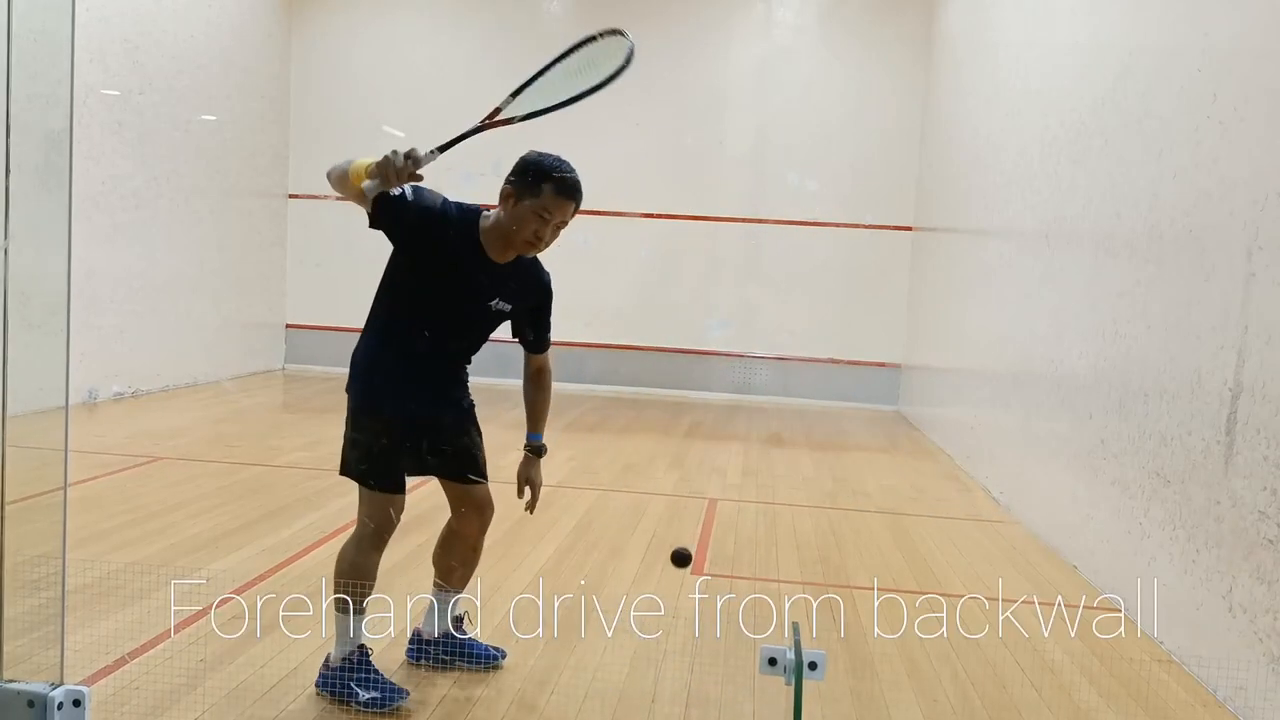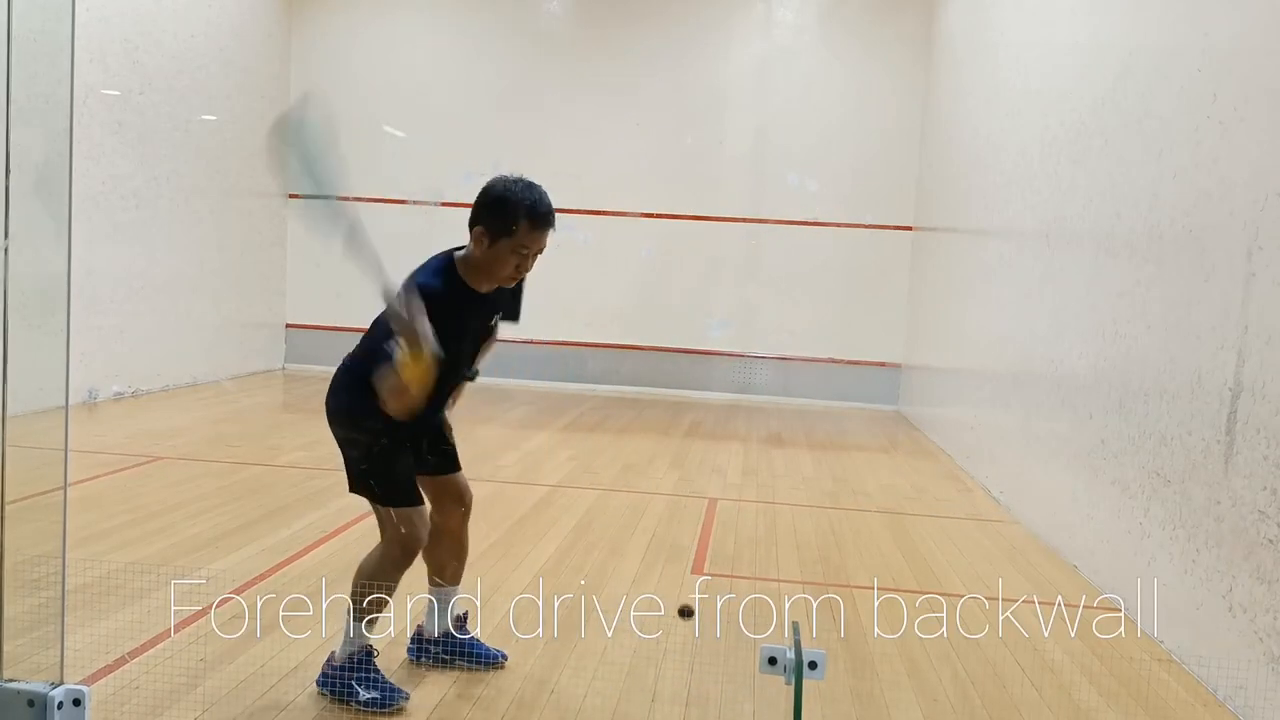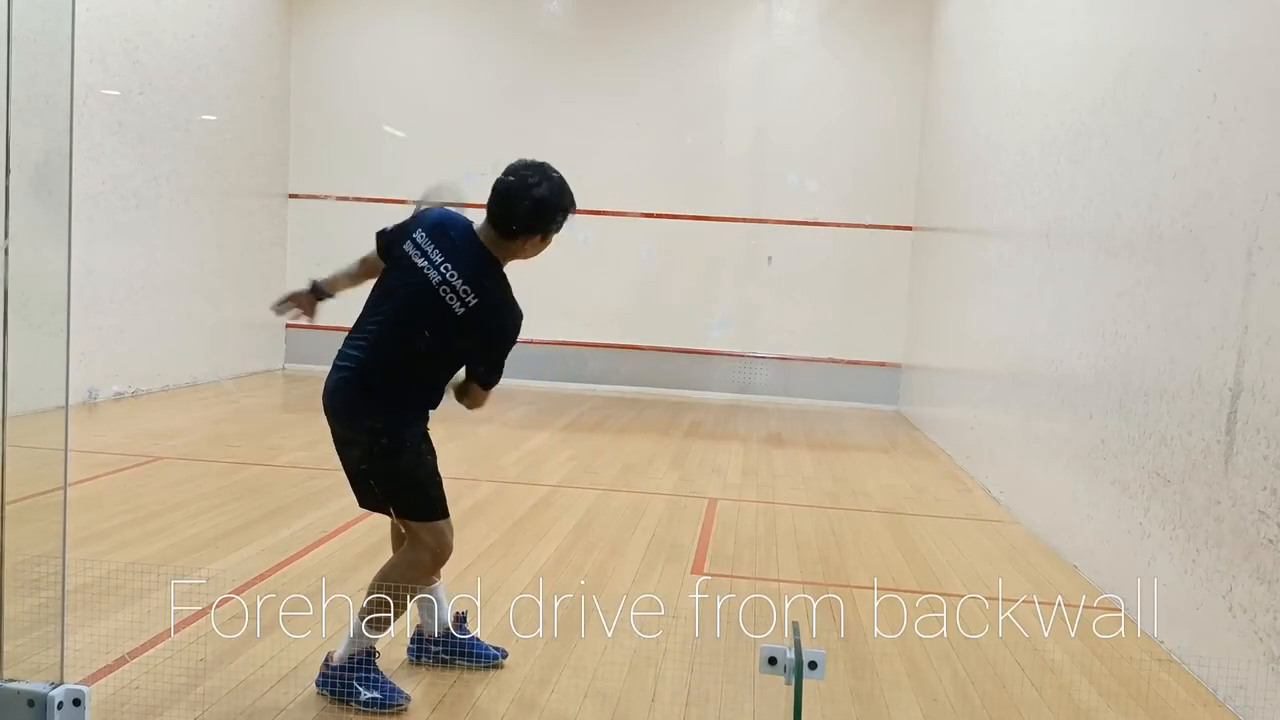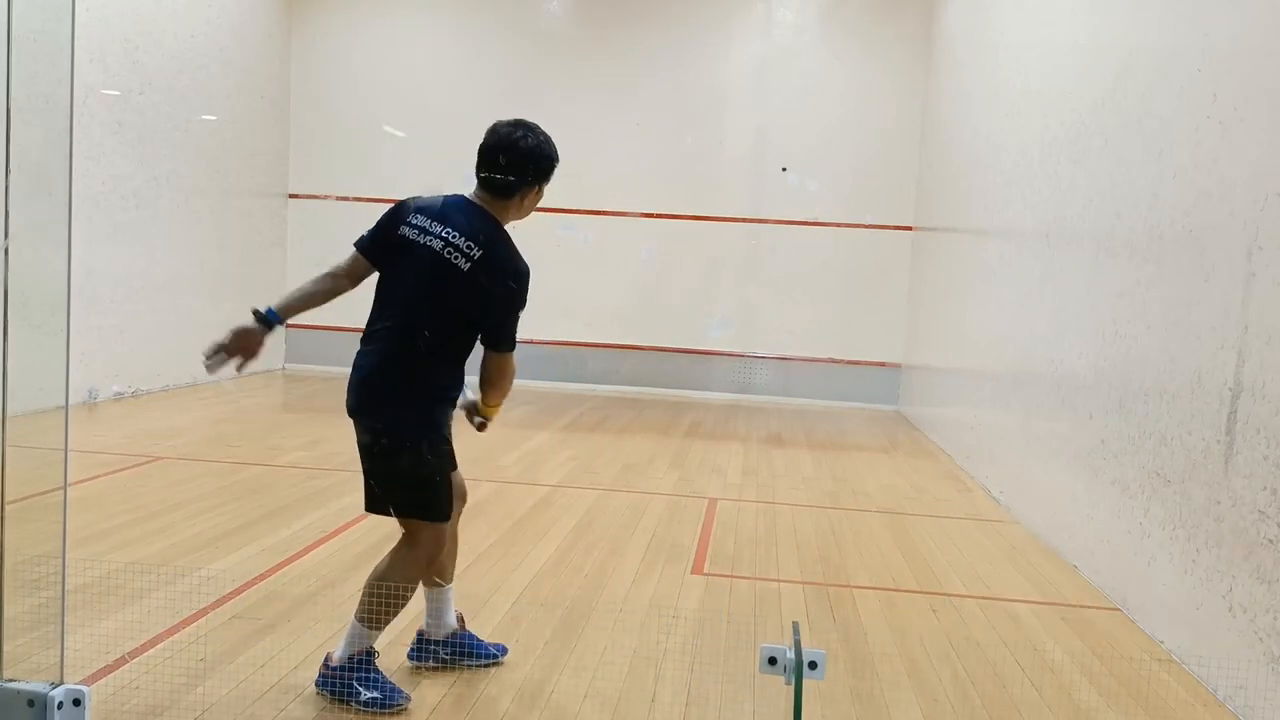
dt=0.5s
person 1, frame 1
left shoulder: (533, 286)
right shoulder: (434, 219)
left elbow: (538, 369)
right elbow: (340, 182)
left wrist: (534, 452)
right wrist: (375, 171)
left hip: (446, 394)
right hip: (381, 388)
left knee: (475, 508)
right knee: (379, 518)
left ankle: (436, 633)
right ankle: (343, 661)
person 1, frame 2
left shoulder: (506, 288)
right shoulder: (429, 293)
right elbow: (393, 399)
left wrist: (459, 377)
left hip: (421, 406)
right hip: (365, 407)
left knee: (455, 500)
right knee: (407, 531)
left ankle: (437, 631)
right ankle: (346, 663)
person 1, frame 3
left shoulder: (433, 223)
right shoulder: (499, 310)
left elbow: (373, 263)
right elbow: (474, 395)
left wrist: (317, 290)
left hip: (350, 385)
right hip: (384, 413)
left knee: (415, 516)
right knee: (432, 541)
left ankle: (435, 632)
right ankle: (346, 663)
person 1, frame 4
left shoulder: (415, 212)
right shoulder: (507, 268)
left elbow: (341, 276)
right elbow: (498, 370)
left wrist: (265, 322)
right wrist: (488, 406)
left hip: (379, 389)
right hip: (405, 406)
left knee: (449, 498)
right knee: (425, 536)
left ankle: (441, 632)
right ankle: (346, 662)
